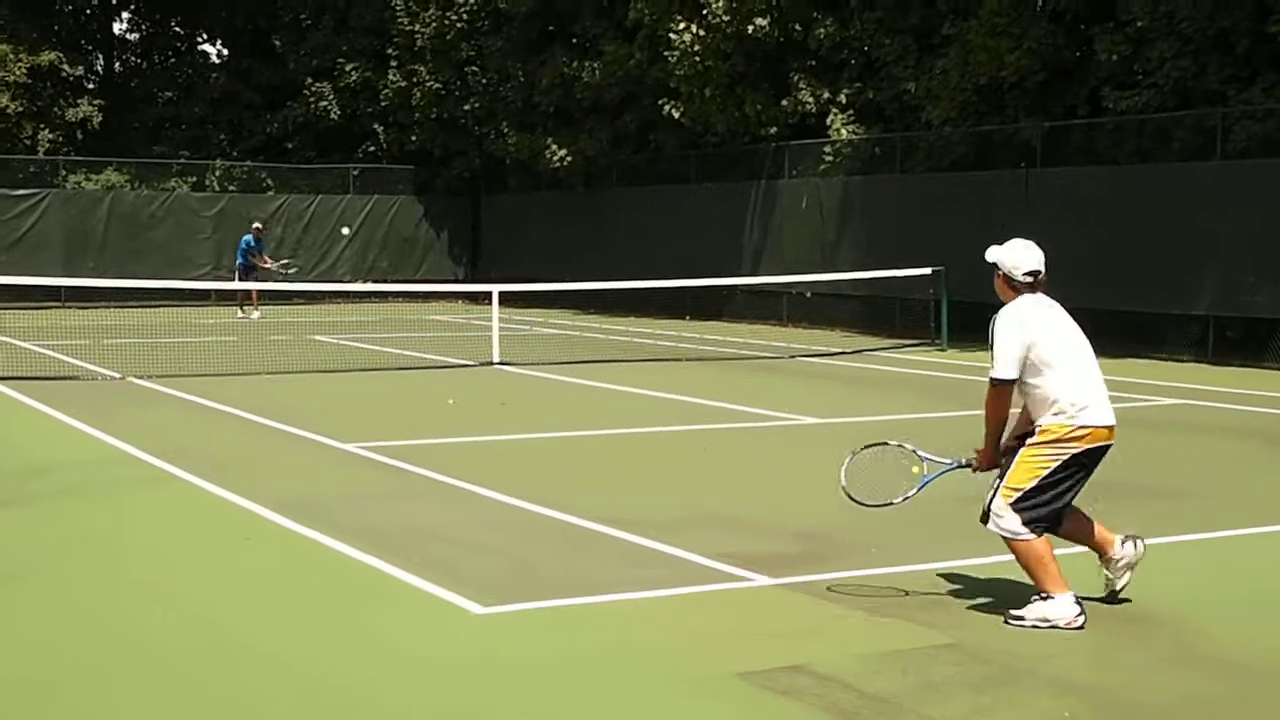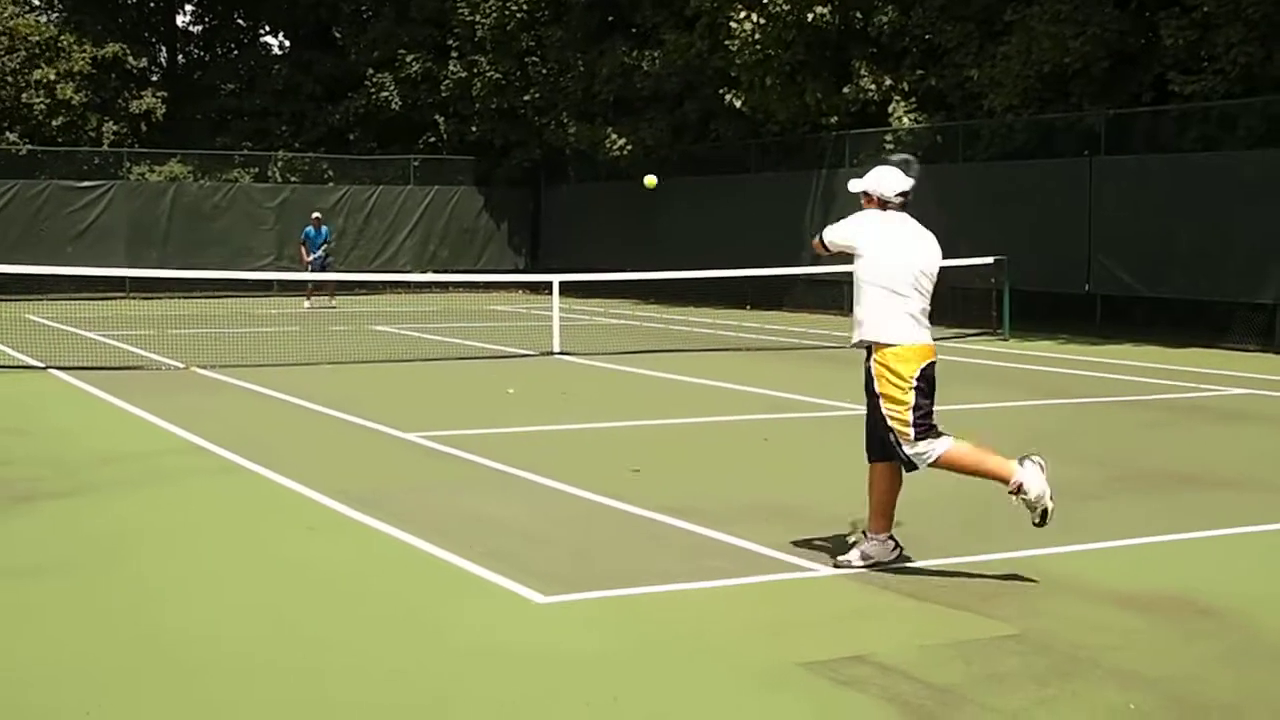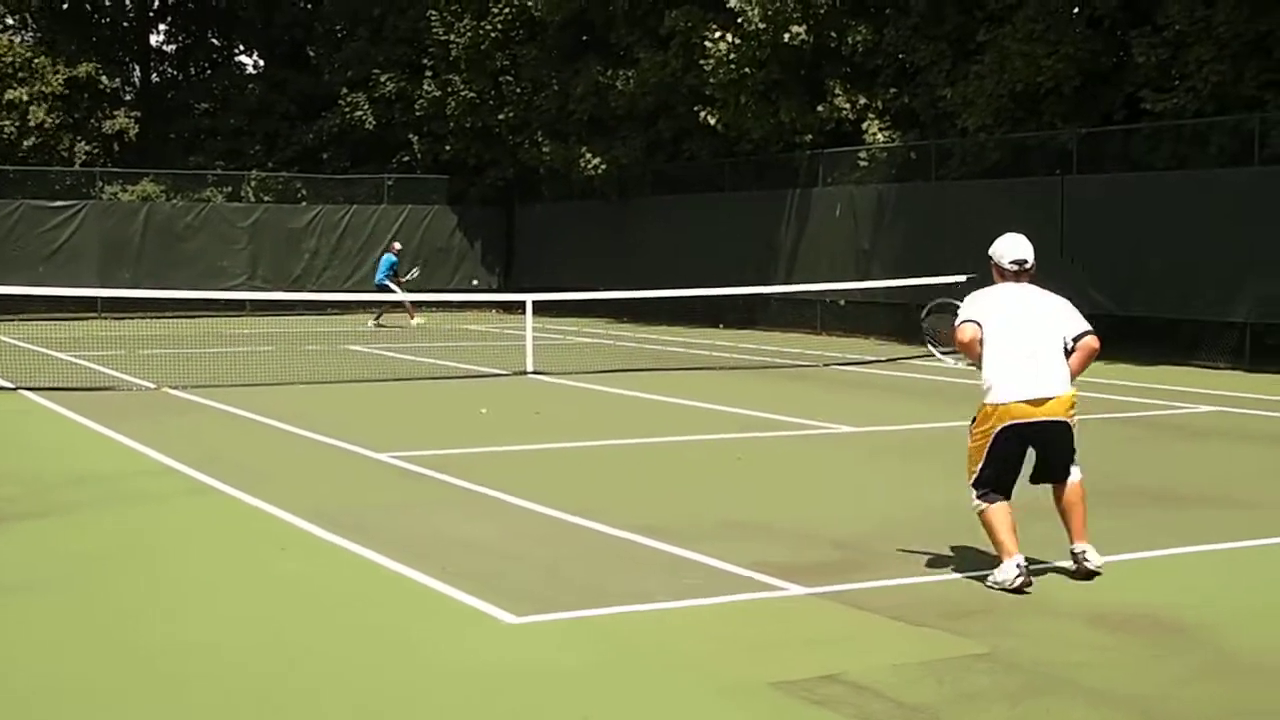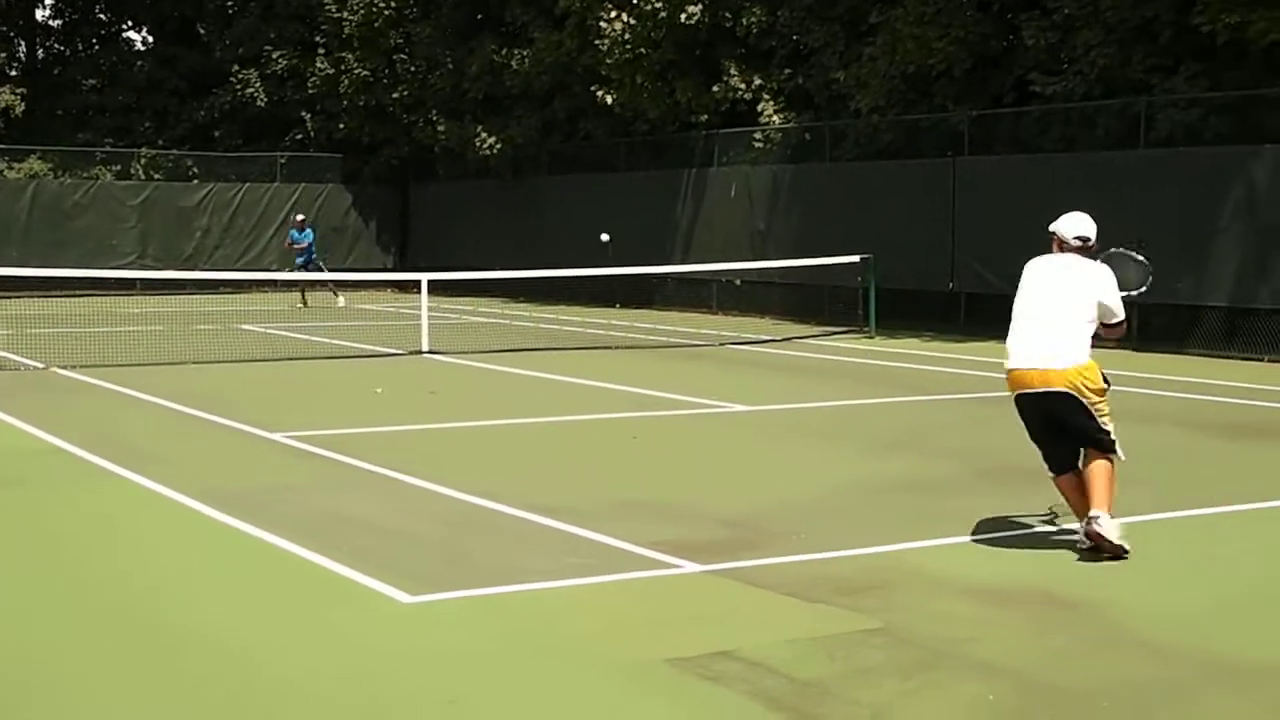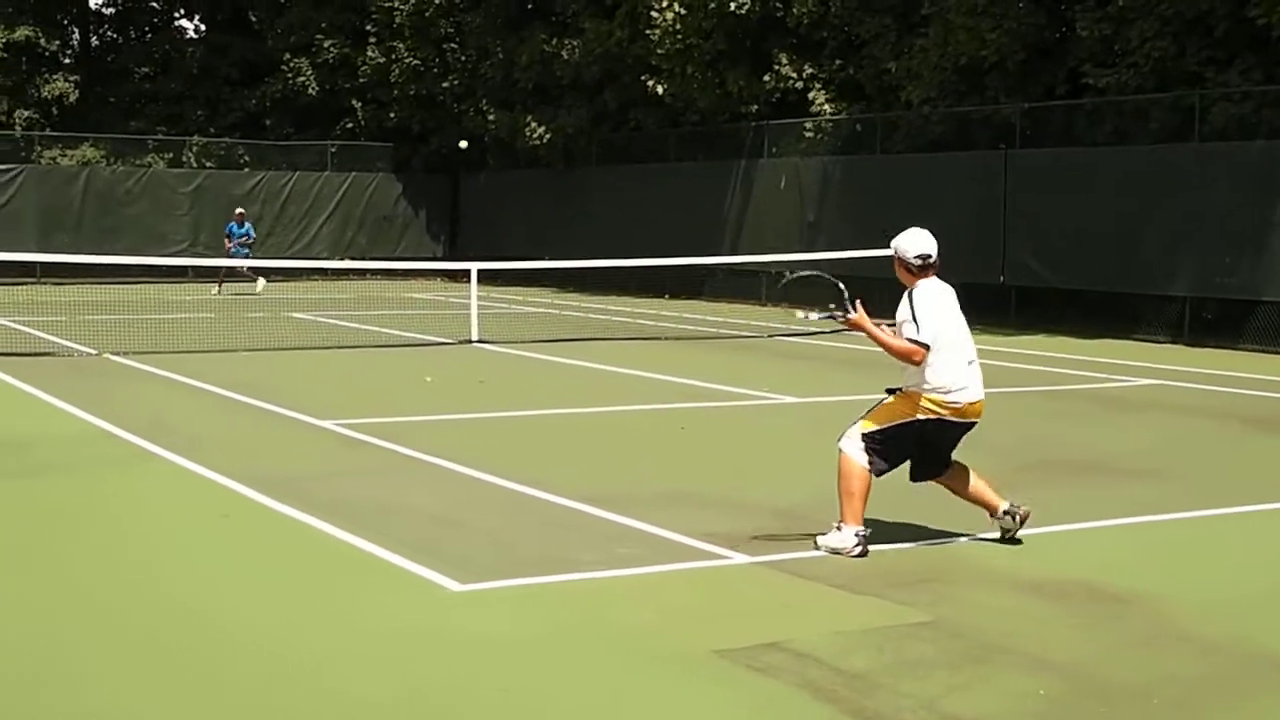
dt=1s
person 1, frame 1
left shoulder: (1010, 317)
right shoulder: (1046, 310)
left elbow: (1000, 393)
left wrist: (988, 448)
right wrist: (1009, 444)
left hip: (1073, 428)
right hip: (1092, 422)
left knee: (1005, 513)
right knee: (1042, 509)
left ankle: (1060, 603)
right ankle: (1117, 549)
person 1, frame 2
left shoulder: (868, 222)
right shoulder: (928, 241)
left elbow: (823, 244)
left wrist: (827, 239)
left hip: (893, 353)
right hip: (908, 351)
left knee: (920, 445)
right knee: (882, 451)
left ankle: (1019, 475)
right ankle: (878, 541)
person 1, frame 3
left shoulder: (979, 299)
right shoulder: (1056, 302)
left elbow: (966, 337)
right elbow: (1090, 345)
left wrist: (983, 361)
right wrist: (1061, 380)
left hip: (1005, 407)
right hip: (1057, 403)
left knee: (988, 491)
right knee: (1063, 473)
left ankle: (1011, 564)
right ankle: (1083, 550)
person 1, frame 4
left shoulder: (1033, 267)
right shoulder: (1099, 273)
right elbow: (1115, 330)
left hip: (1022, 374)
right hip: (1071, 374)
left knee: (1060, 459)
right knee: (1100, 449)
left ankle: (1091, 525)
right ankle: (1101, 519)
person 1, frame 5
left shoulder: (919, 296)
right shoulder: (942, 291)
left elbow: (915, 353)
left wrist: (868, 328)
right wrist: (879, 329)
left hip: (933, 403)
right hip: (966, 402)
left knee: (856, 443)
right knee: (933, 465)
left ankle: (851, 533)
right ankle: (1004, 508)
